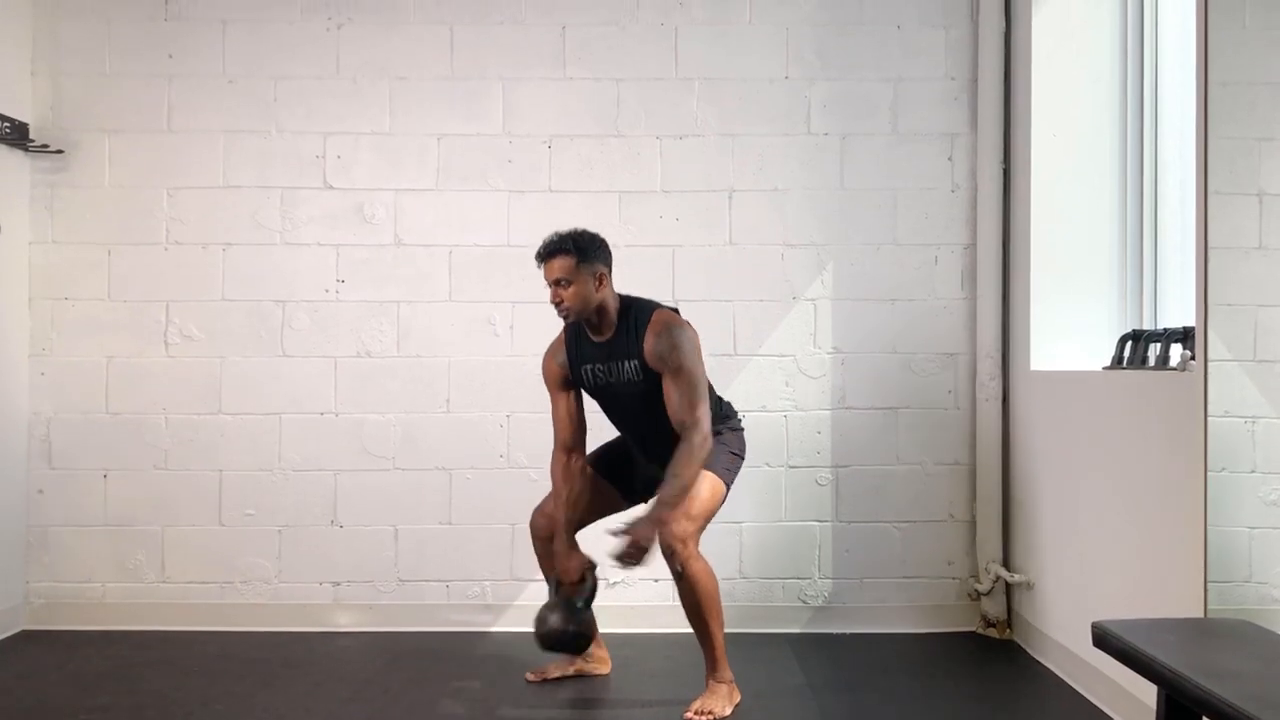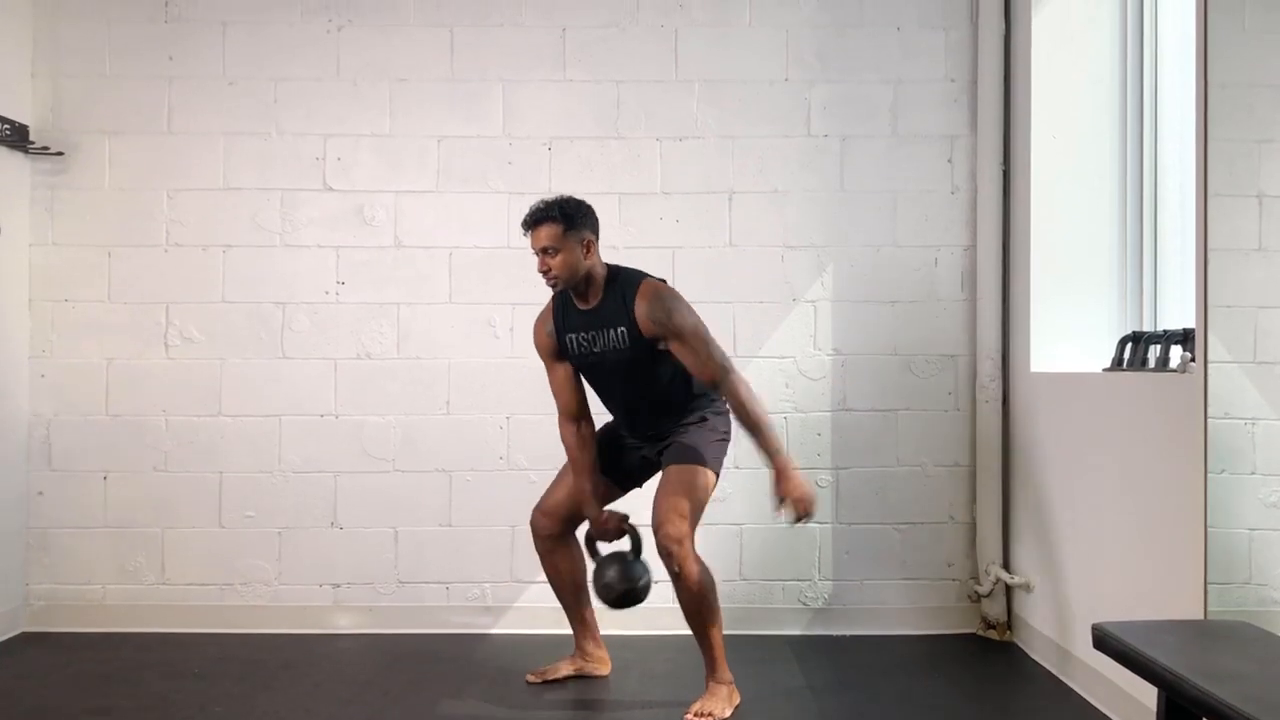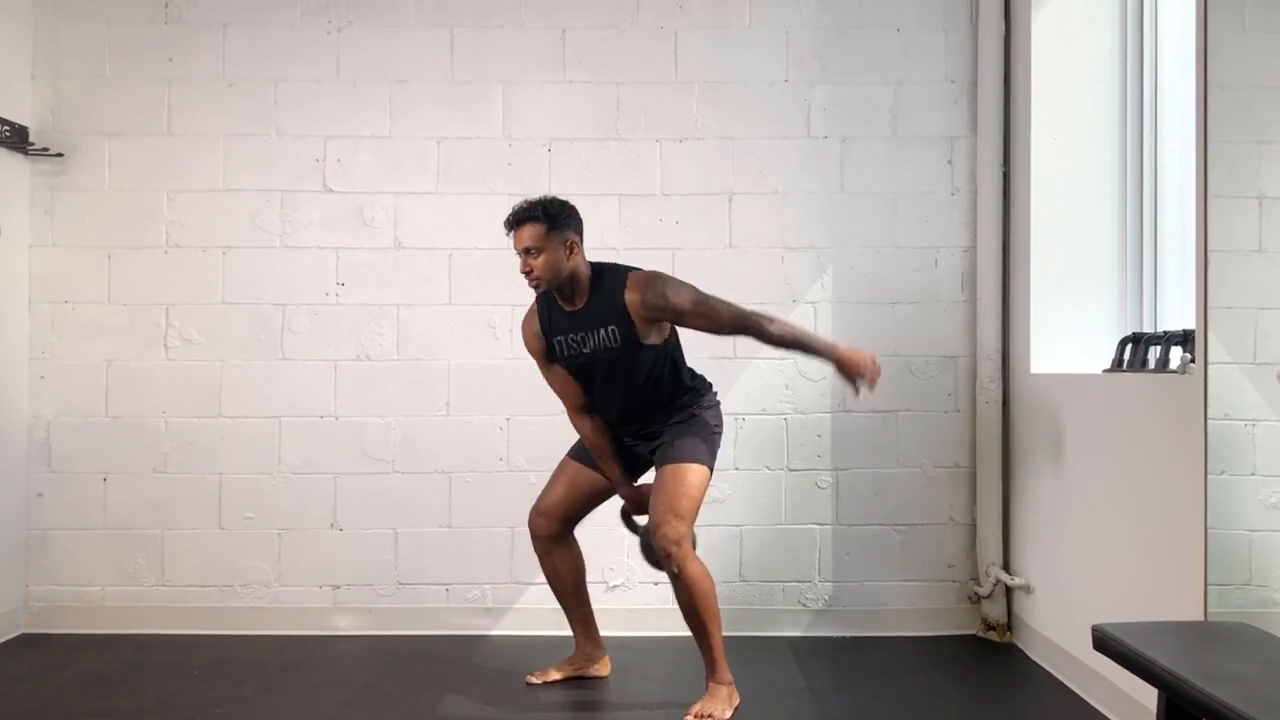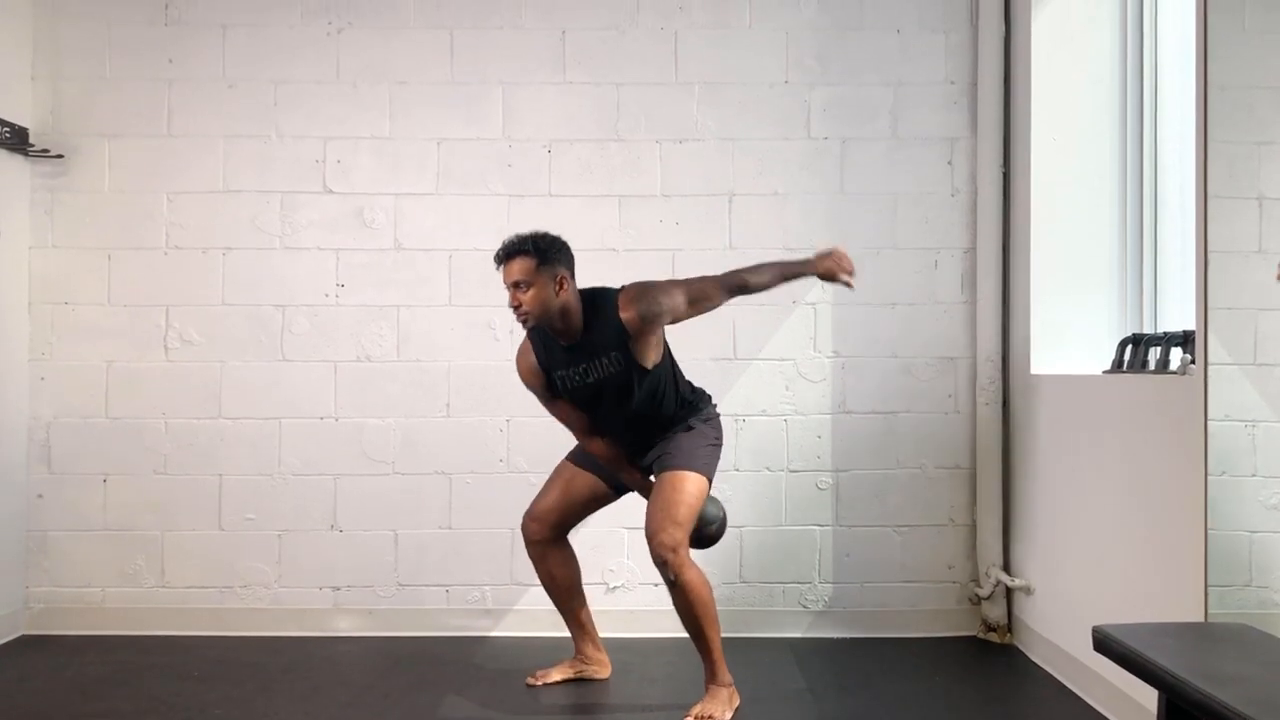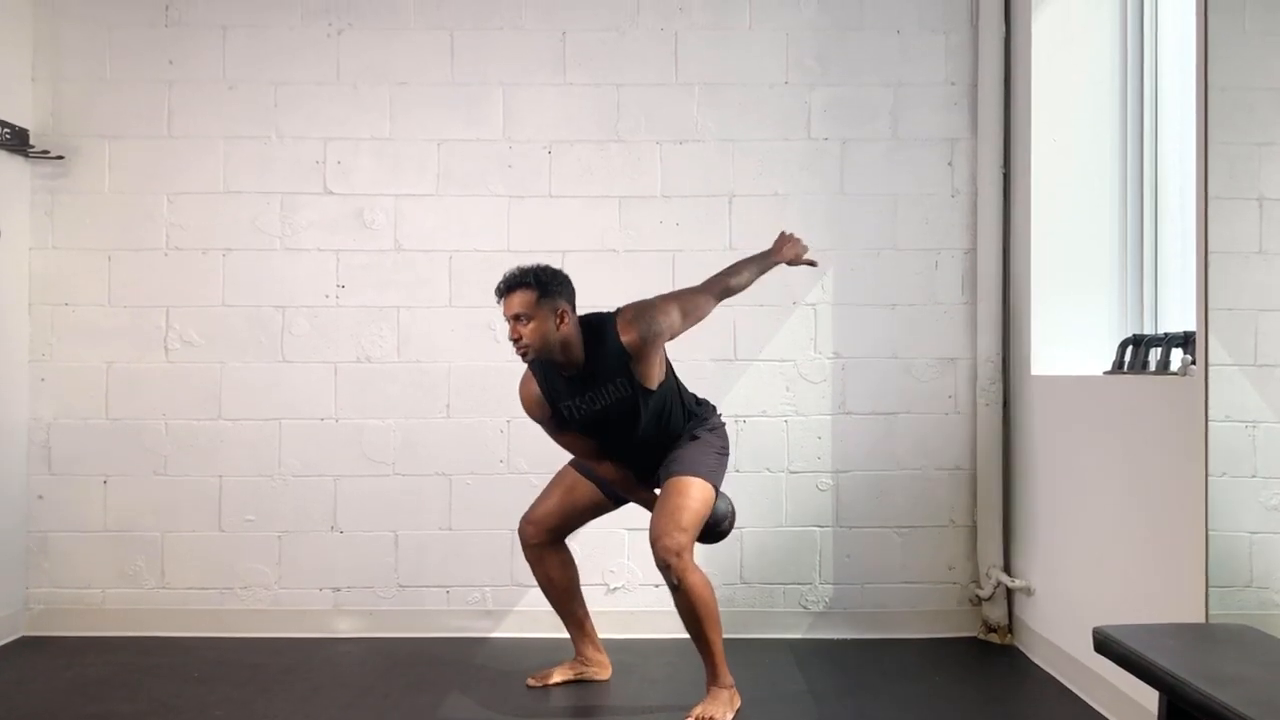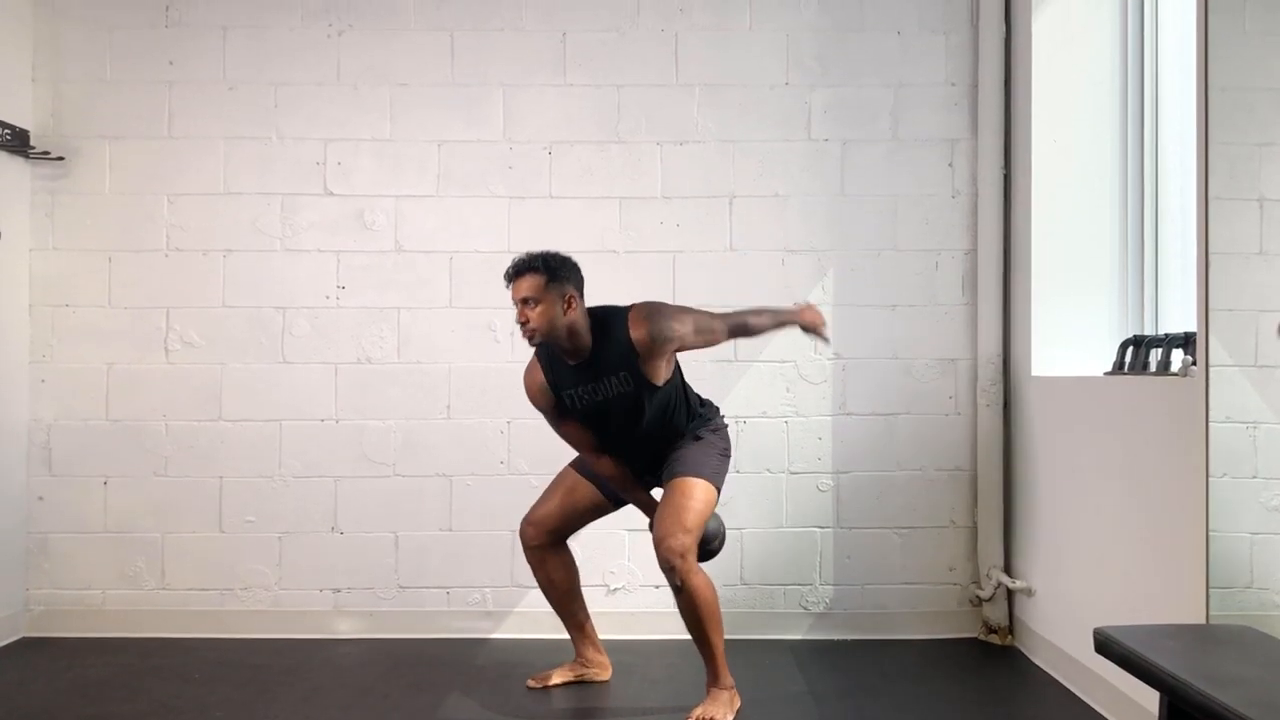
dt=0.1s
person 1, frame 1
left shoulder: (665, 332)
right shoulder: (561, 355)
left elbow: (695, 434)
right elbow: (567, 452)
left wrist: (654, 519)
right wrist: (563, 544)
left hip: (711, 441)
right hip: (639, 446)
left knee: (676, 534)
right knee: (546, 522)
left ankle: (722, 679)
right ankle: (589, 651)
person 1, frame 2
left shoulder: (649, 301)
right shoulder: (548, 325)
left elbow: (727, 382)
right elbow: (575, 420)
left wrist: (782, 466)
right wrist: (595, 507)
left hip: (692, 420)
right hip: (627, 429)
left knee: (671, 537)
right knee: (547, 520)
right ankle: (589, 650)
person 1, frame 3
left shoulder: (640, 292)
right shoulder: (537, 326)
left elbow: (741, 319)
right elbow: (584, 413)
left wrist: (832, 352)
right wrist: (625, 487)
left hip: (685, 416)
right hip: (625, 426)
left knee: (670, 538)
right knee: (545, 521)
right ankle: (589, 651)
person 1, frame 4
left shoulder: (631, 311)
right shoulder: (532, 362)
left elbow: (728, 287)
right elbow: (592, 437)
left wrist: (814, 266)
right wrist: (648, 492)
left hip: (685, 430)
right hip: (615, 439)
left knee: (666, 544)
right knee: (539, 527)
right ankle: (590, 654)
person 1, frame 5
left shoulder: (632, 332)
right shoulder: (535, 390)
left elbow: (711, 291)
right elbow: (601, 460)
left wrist: (777, 256)
right wrist: (656, 502)
left hip: (692, 438)
right hip: (616, 453)
left knee: (670, 548)
right knee: (535, 530)
right ankle: (588, 654)
person 1, frame 6
left shoulder: (641, 329)
right shoulder: (540, 377)
left elbow: (729, 324)
right elbow: (598, 454)
left wrist: (794, 315)
right wrist: (645, 502)
left hip: (693, 440)
right hip: (618, 453)
left knee: (673, 546)
right knee: (537, 531)
right ankle: (589, 656)
